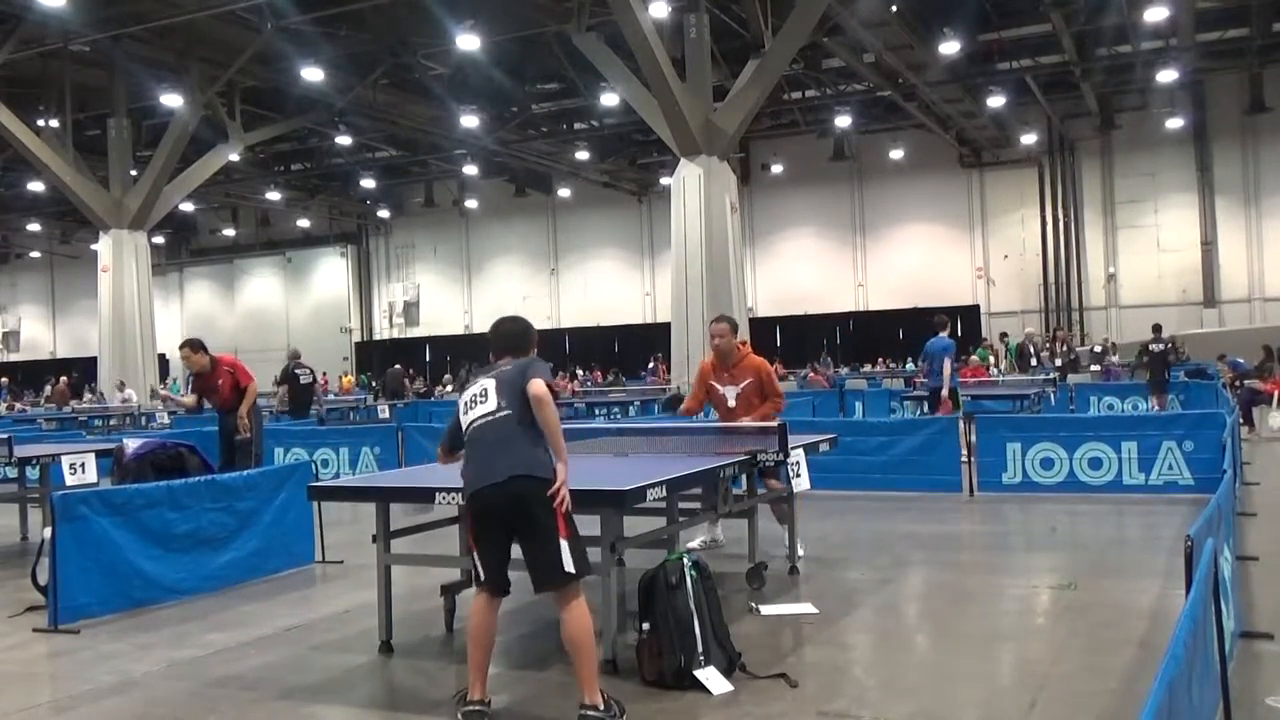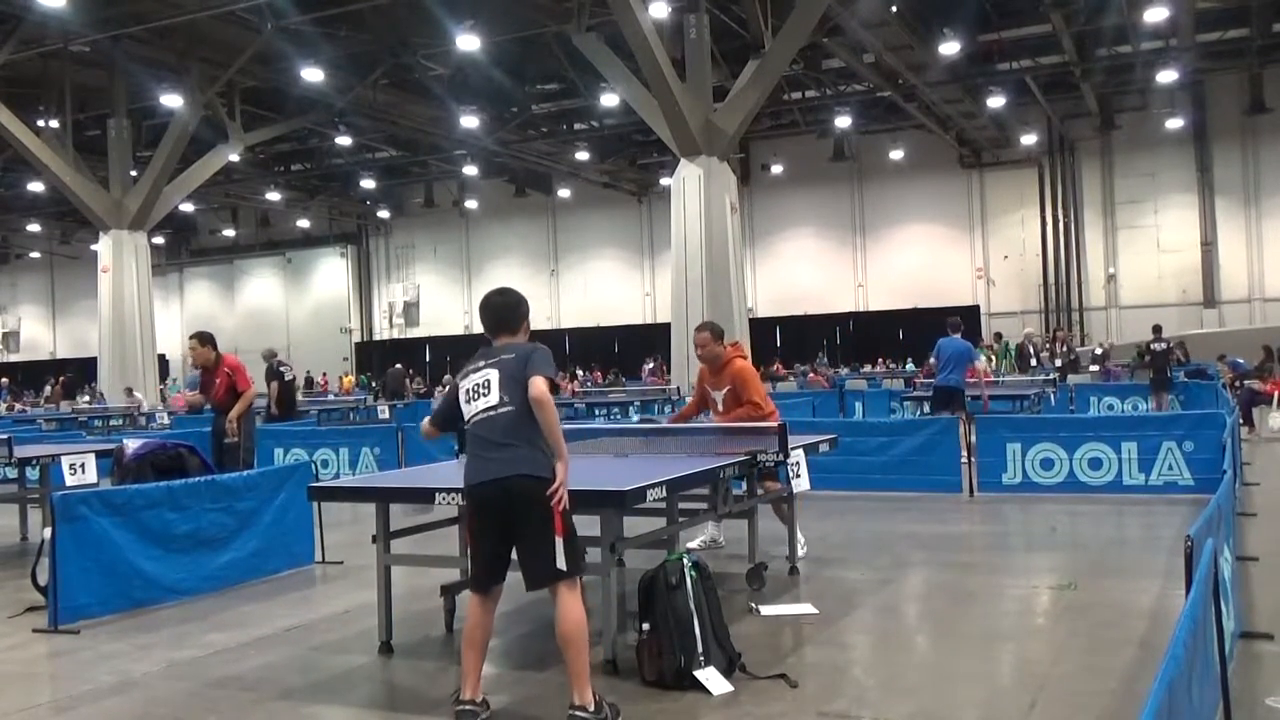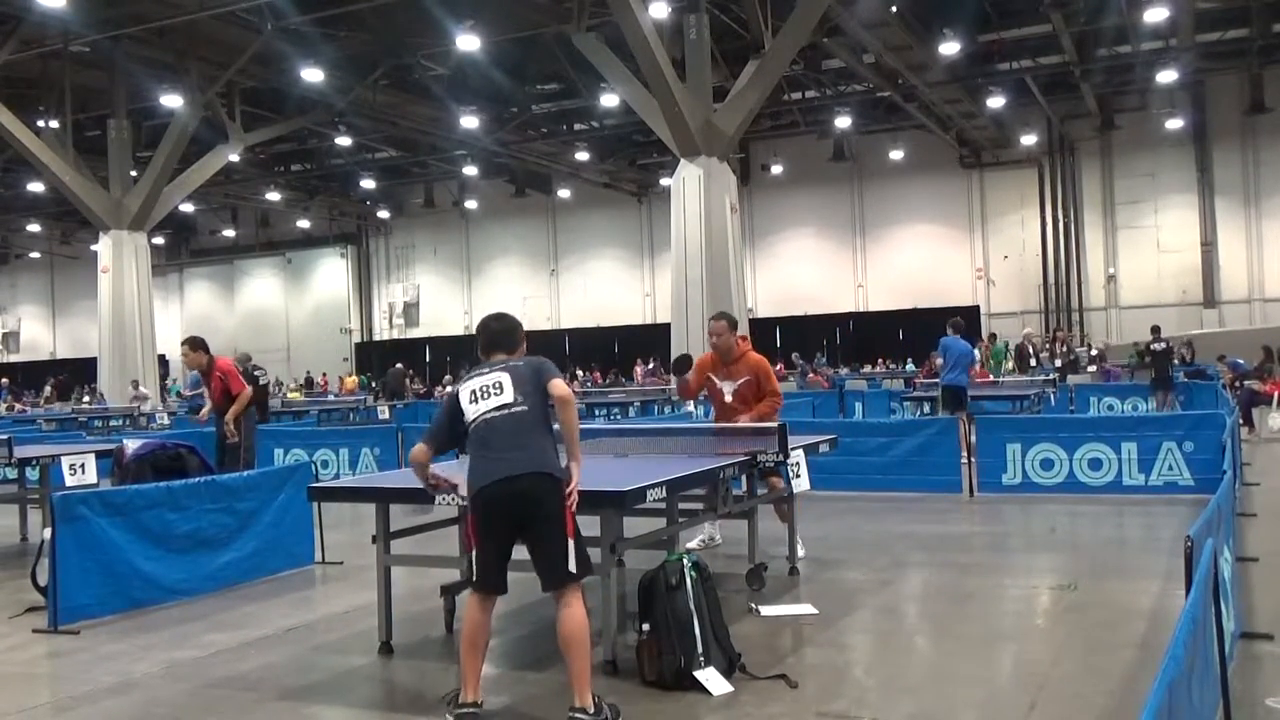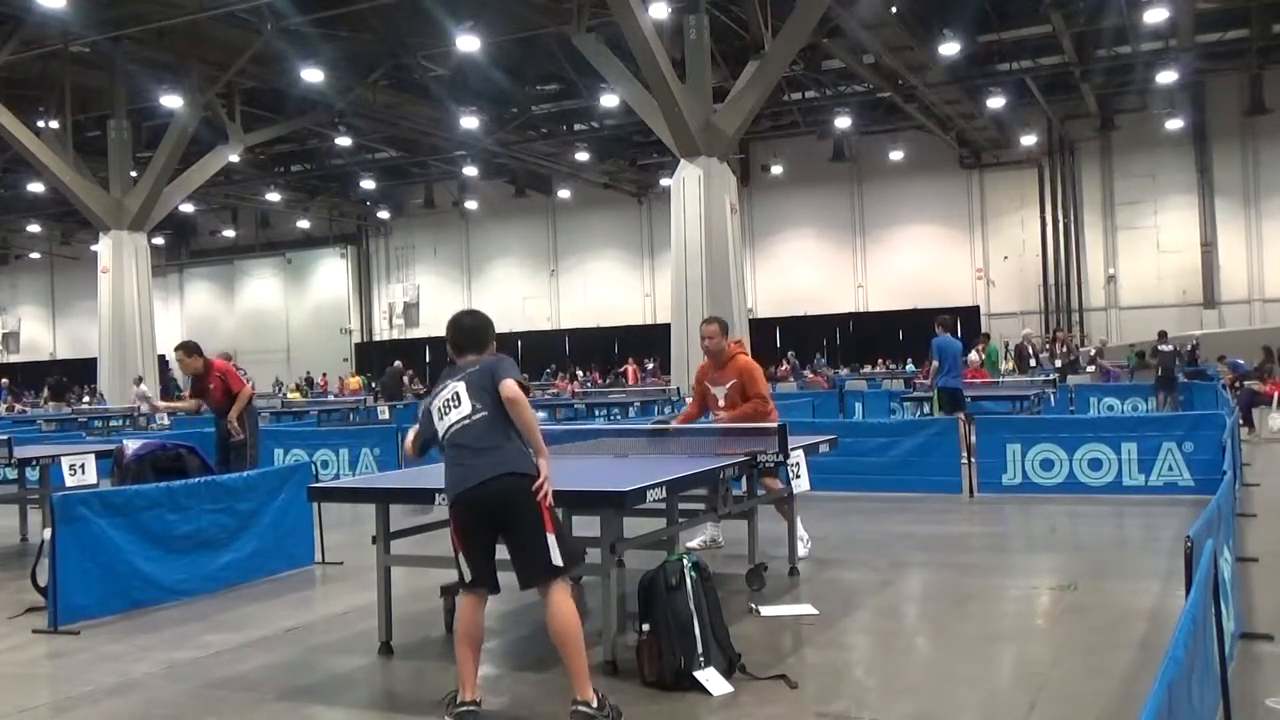
dt=0.3s
person 1, frame 1
left shoulder: (470, 389)
right shoulder: (532, 366)
left elbow: (446, 452)
right elbow: (538, 394)
right wrist: (562, 461)
left hip: (480, 493)
right hip: (530, 483)
left knee: (487, 592)
right knee: (567, 591)
person 1, frame 2
left shoulder: (467, 374)
right shoulder: (533, 353)
left elbow: (430, 428)
right elbow: (539, 394)
left wrist: (441, 413)
right wrist: (561, 458)
left hip: (480, 487)
right hip: (531, 480)
left knee: (483, 592)
right knee: (565, 587)
person 1, frame 3
left shoulder: (463, 388)
right shoulder: (536, 366)
left elbow: (419, 455)
right elbow: (563, 396)
left wrist: (428, 478)
right wrist: (575, 460)
left hip: (486, 490)
right hip: (540, 480)
left knee: (482, 593)
right knee: (568, 591)
person 1, frame 4
left shoulder: (437, 394)
right shoulder: (497, 364)
left elbow: (412, 449)
right elbow: (512, 395)
left wrist: (415, 429)
right wrist: (543, 456)
left hip: (464, 493)
right hip: (513, 481)
left knee: (473, 590)
right knee: (554, 585)
person 2, frame 1
left shoulder: (757, 365)
right shoulder: (706, 369)
left elbow: (776, 399)
right elbow: (696, 402)
left wrist: (756, 418)
right wrist: (682, 409)
left knee: (773, 485)
right knee: (709, 481)
right ankle: (712, 534)
person 2, frame 2
left shoulder: (741, 369)
right shoulder: (704, 372)
left elbow: (756, 408)
right elbow: (698, 404)
left wrist: (724, 419)
right wrist: (675, 418)
left knee: (770, 485)
left ankle: (797, 537)
right ankle: (714, 534)
person 2, frame 3
left shoulder: (756, 362)
right shoulder: (705, 362)
left elbow: (774, 398)
right elbow: (689, 394)
left wrist: (752, 417)
right wrist: (682, 381)
left knee: (775, 482)
left ankle: (794, 538)
right ankle: (711, 533)
person 2, frame 4
left shoulder: (745, 365)
right shoulder: (703, 369)
left elbow: (761, 403)
right elbow: (697, 404)
left wrist: (732, 416)
right wrist: (680, 420)
left knee: (771, 483)
left ankle: (800, 536)
right ankle: (713, 534)
